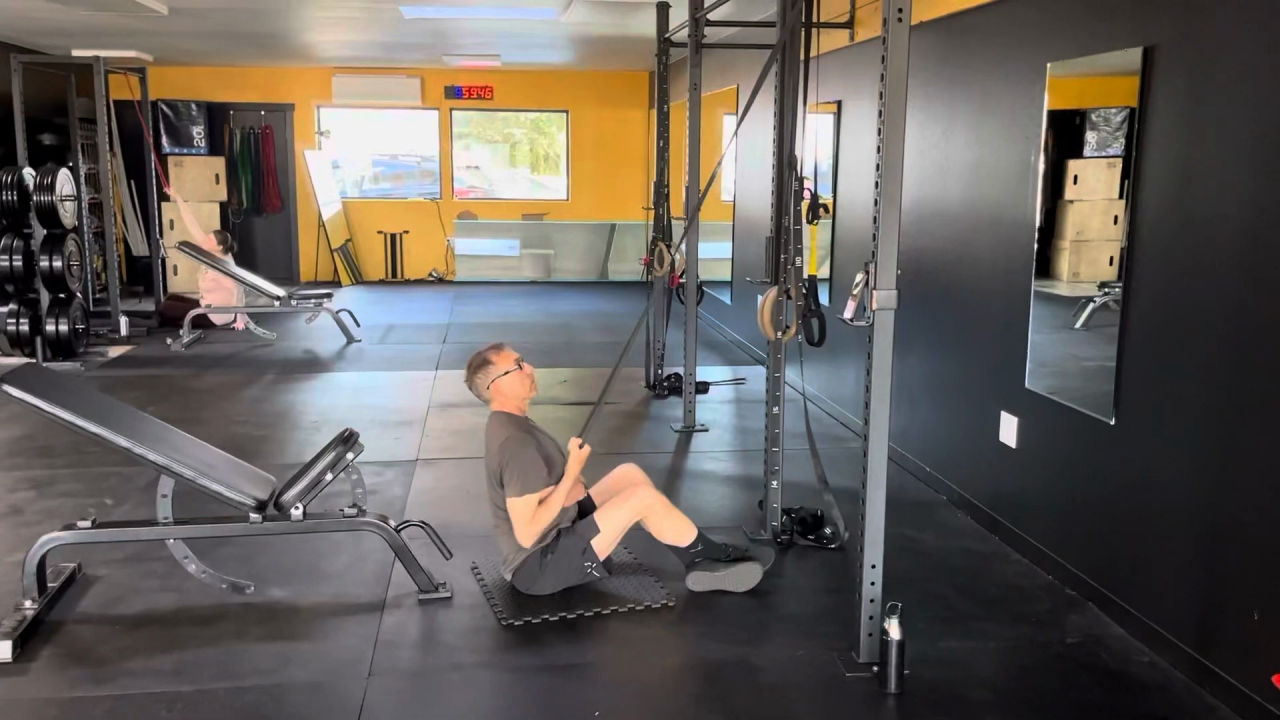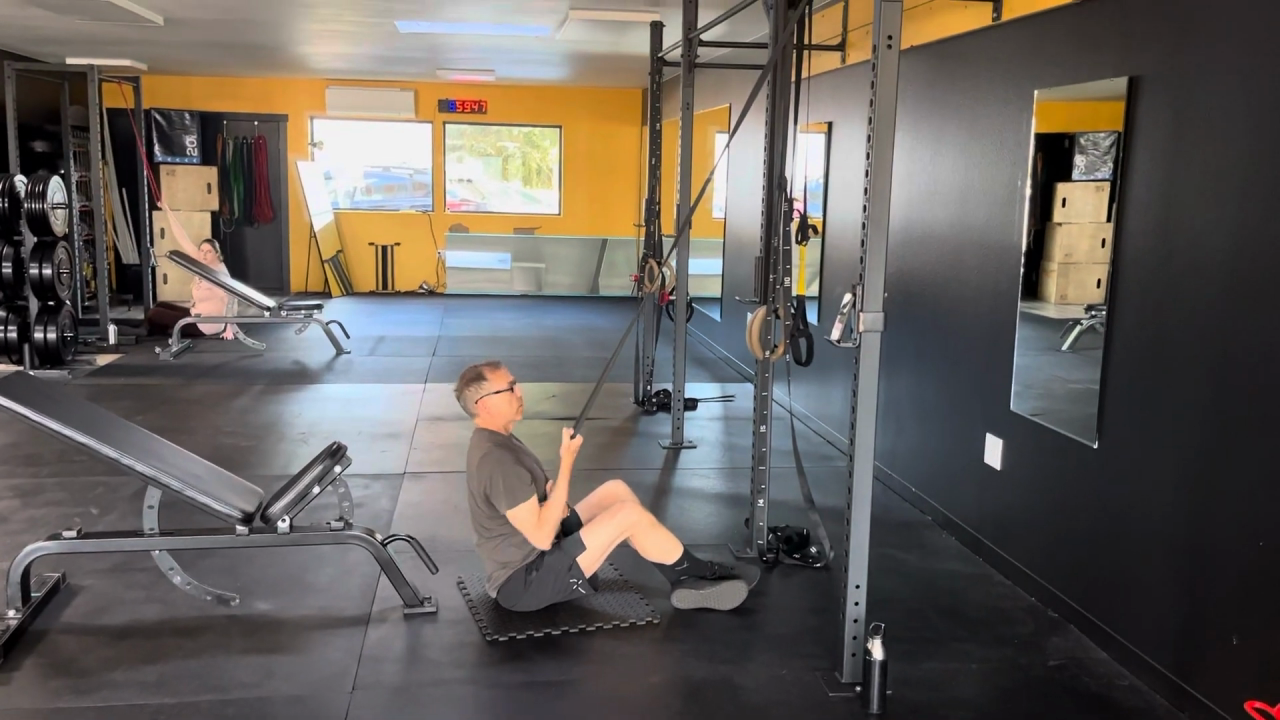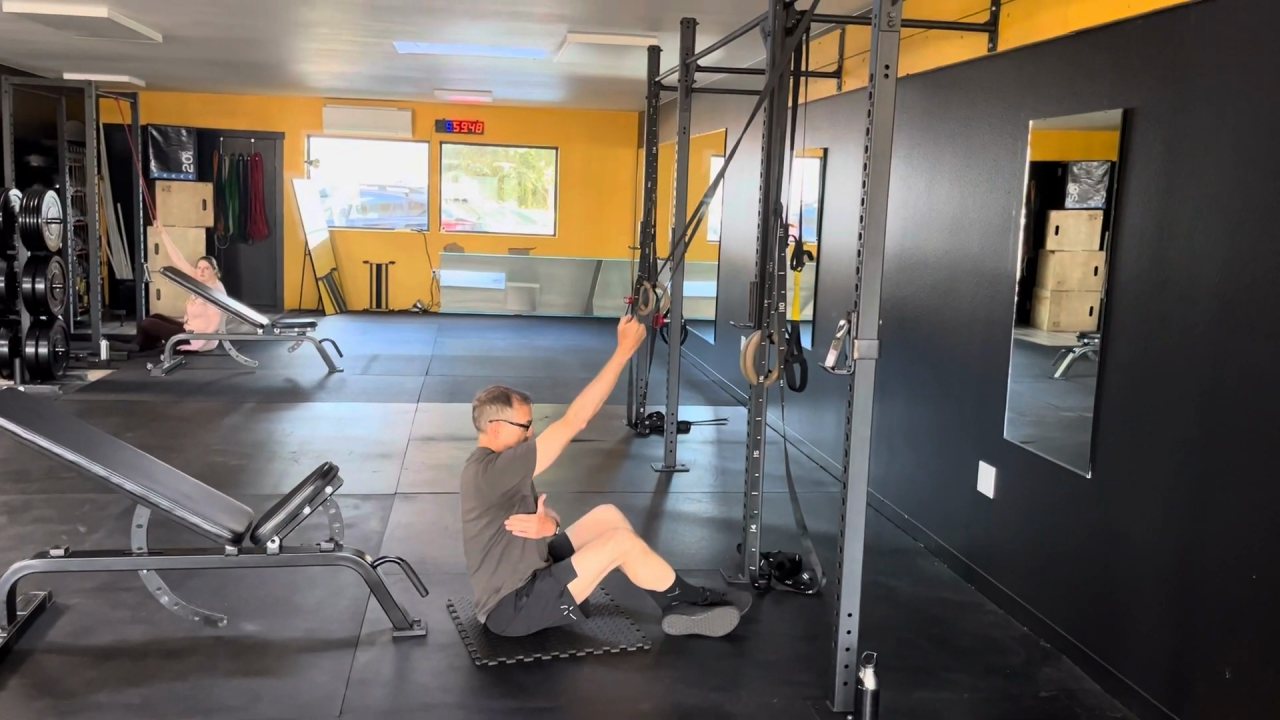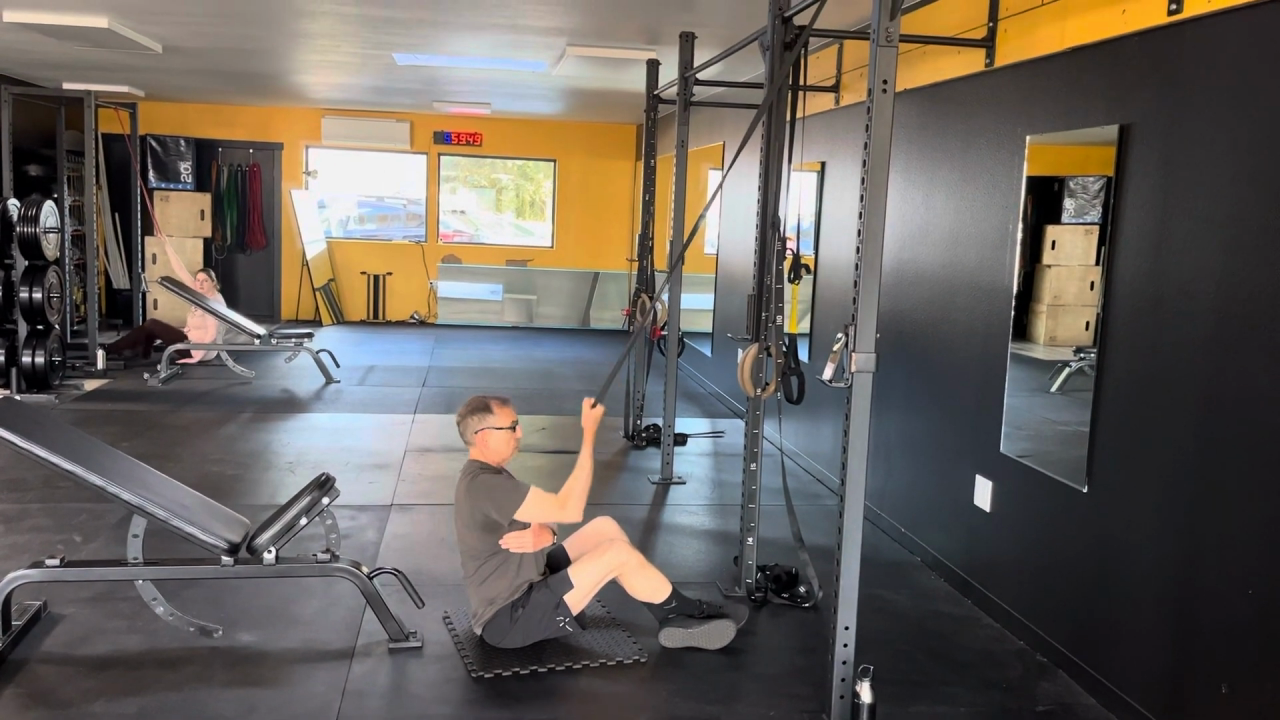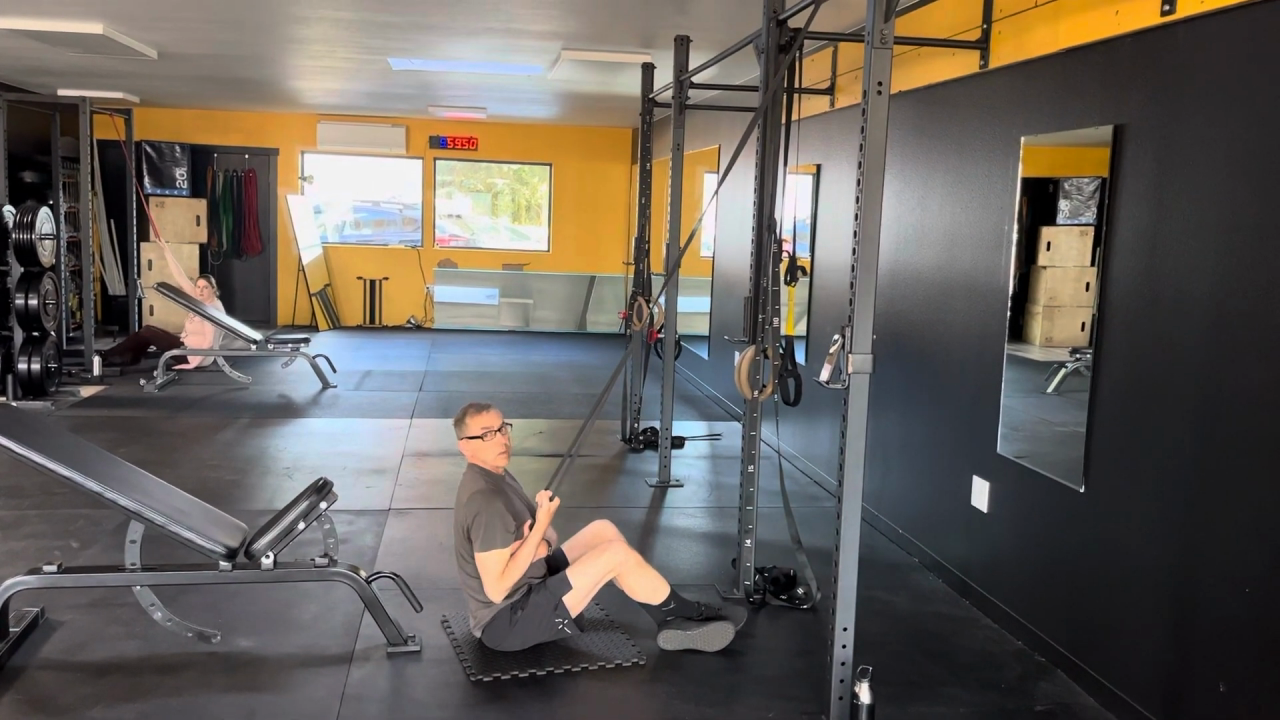
dt=1s
person 1, frame 1
left shoulder: (513, 423)
right shoulder: (514, 442)
left elbow: (550, 478)
right elbow: (526, 534)
left wrist: (573, 488)
right wrist: (574, 473)
left hip: (550, 539)
right hip: (538, 566)
left knee: (628, 474)
right knee: (643, 496)
left ankle: (704, 562)
right ankle: (716, 555)
person 1, frame 2
left shoulder: (500, 440)
right shoulder: (495, 459)
left elbow: (540, 495)
right elbow: (542, 537)
left wrist: (558, 507)
right wrist: (567, 462)
left hip: (531, 559)
right hip: (523, 583)
left knee: (615, 491)
right knee: (629, 514)
left ankle: (689, 580)
right ankle: (703, 573)
person 1, frame 3
left shoulder: (493, 465)
right shoulder: (495, 470)
left elbow: (544, 513)
right elbow: (574, 421)
left wrist: (548, 525)
right wrist: (624, 350)
left hip: (524, 579)
right hip: (512, 608)
left knee: (606, 516)
right knee: (621, 541)
left ankle: (680, 604)
right ankle: (693, 599)
person 1, frame 4
left shoulder: (487, 476)
right shoulder: (486, 486)
left elbow: (545, 516)
right elbow: (570, 510)
left wrist: (544, 536)
right wrist: (589, 433)
left hip: (521, 589)
right hip: (508, 619)
left knee: (605, 528)
right knee: (619, 554)
left ankle: (675, 616)
right ankle: (692, 613)
person 1, frame 5
left shoulder: (497, 477)
right shoulder: (484, 500)
left elbow: (548, 536)
right elbow: (497, 589)
left wrist: (541, 545)
right wrist: (541, 527)
left hip: (525, 591)
right hip: (507, 622)
left knee: (602, 530)
right knee: (616, 553)
left ankle: (674, 621)
right ankle: (694, 614)
